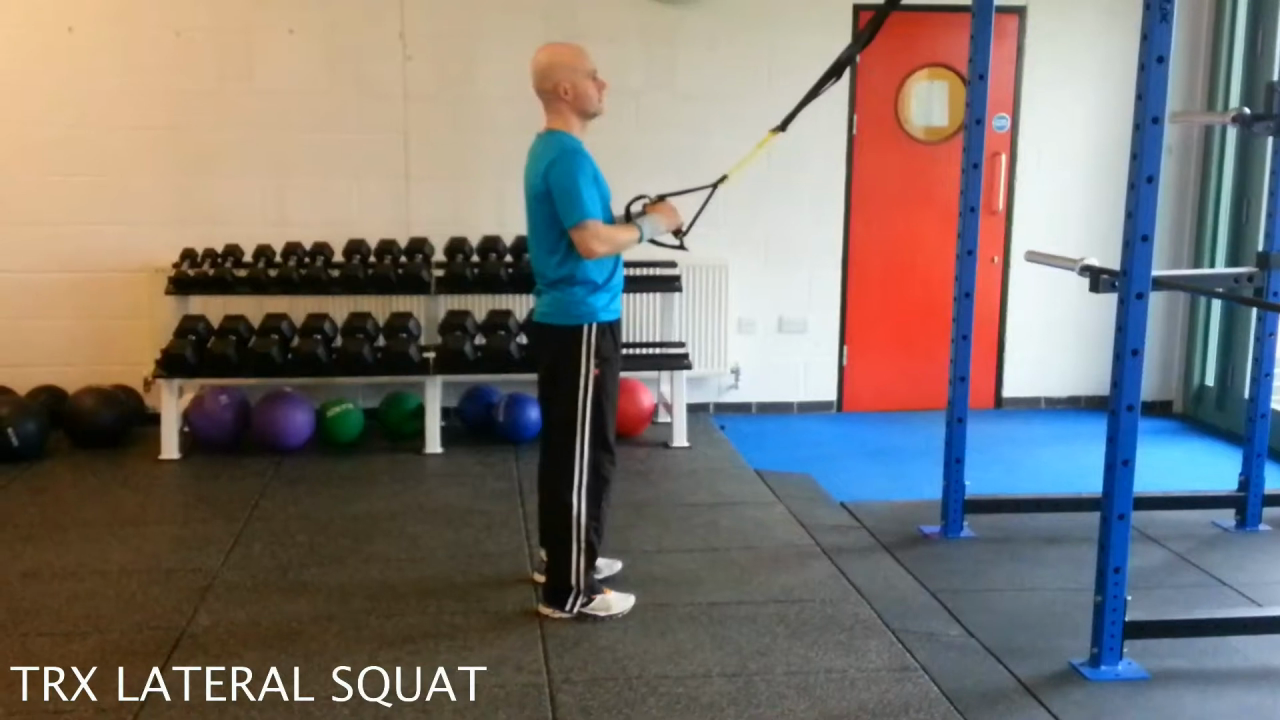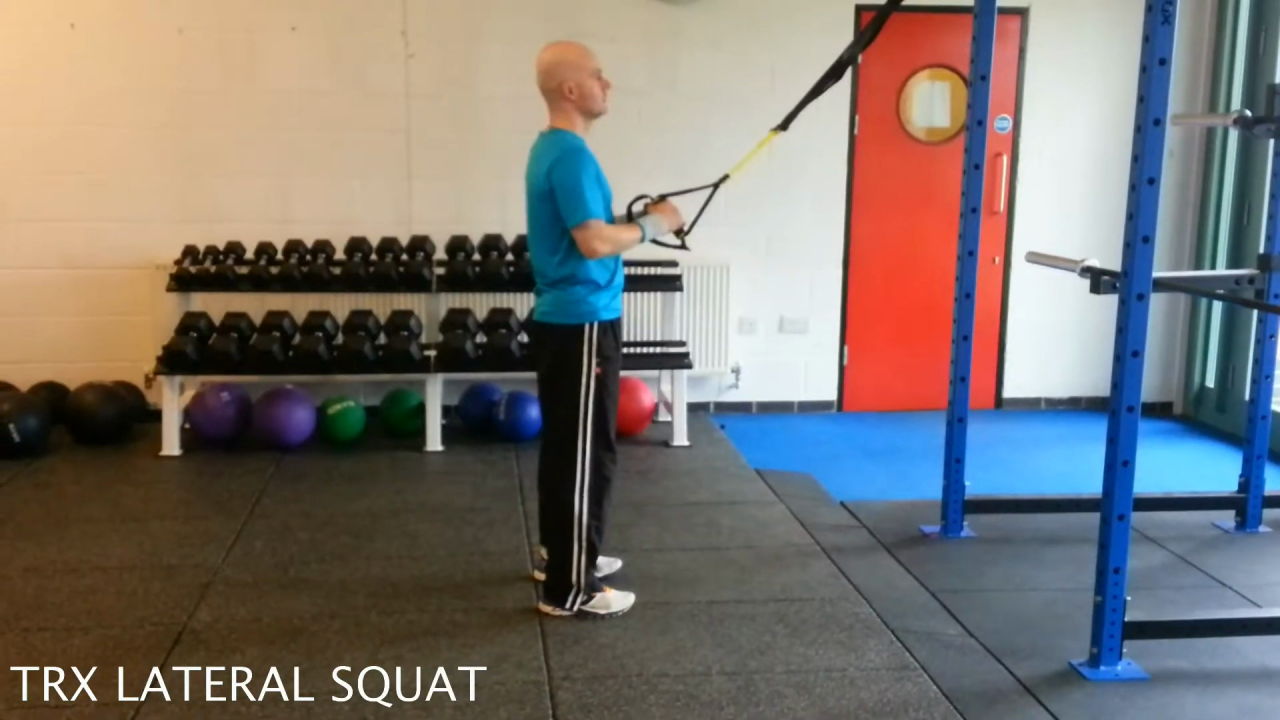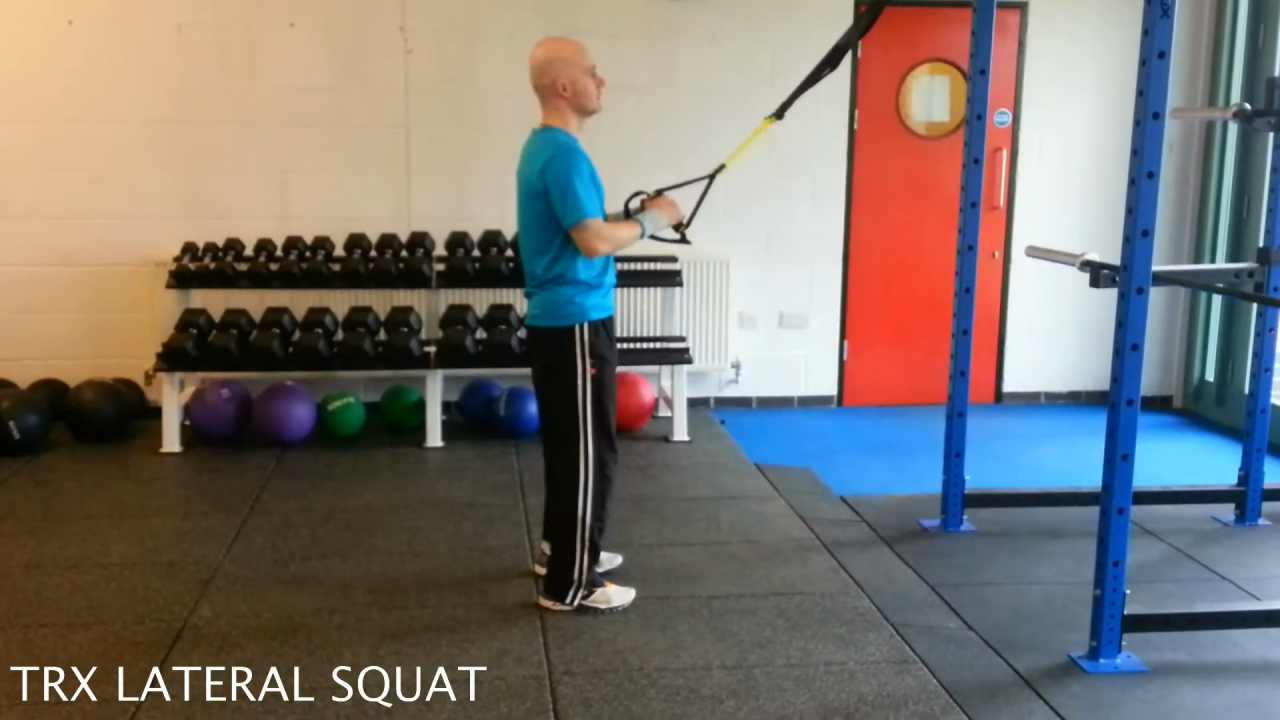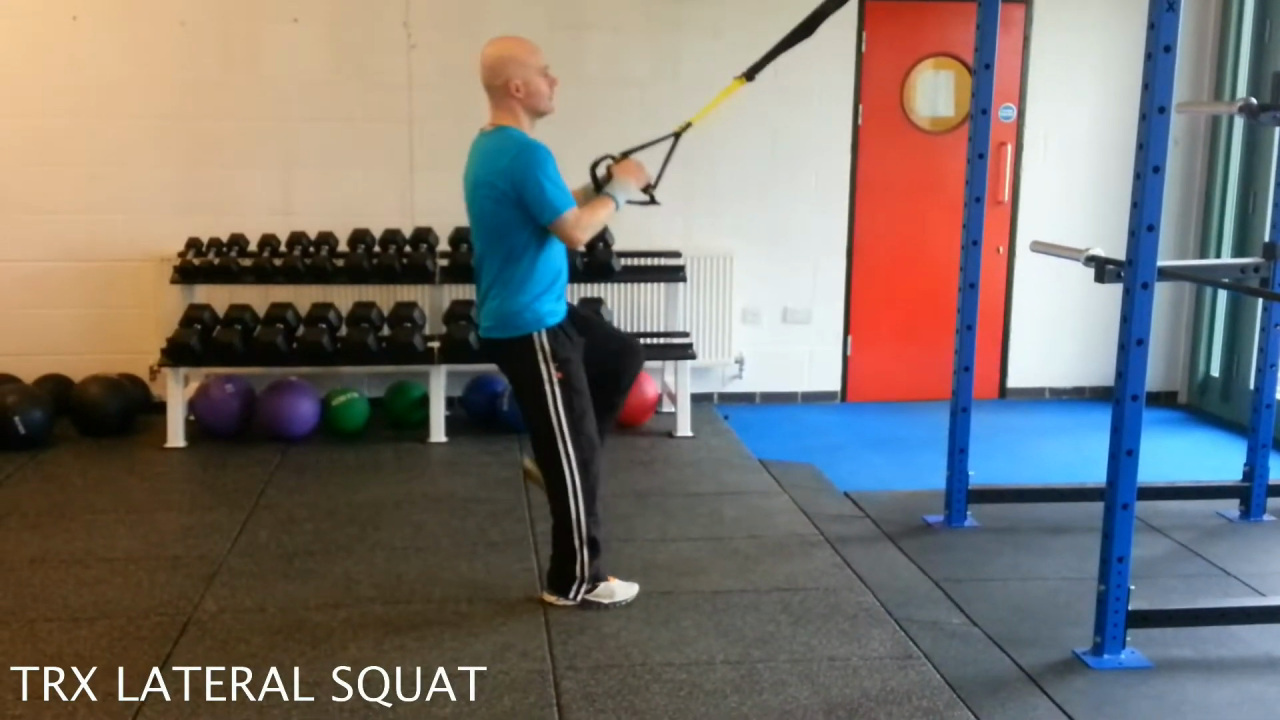
dt=0.7s
person 1, frame 1
left shoulder: (552, 150)
right shoulder: (567, 156)
right elbow: (592, 242)
left wrist: (634, 220)
right wrist: (651, 225)
left hip: (567, 320)
right hip: (580, 325)
left knee: (566, 450)
right knee: (584, 456)
left ankle: (561, 558)
right ankle: (569, 589)
person 1, frame 2
left shoulder: (552, 148)
right shoulder: (570, 156)
right elbow: (594, 242)
left wrist: (633, 219)
right wrist: (651, 225)
left hip: (564, 319)
right hip: (581, 325)
left knee: (565, 447)
right knee: (587, 455)
left ankle: (560, 554)
right ankle: (569, 587)
person 1, frame 3
left shoulder: (544, 147)
right shoulder: (563, 154)
right elbow: (593, 241)
left wrist: (632, 216)
right wrist: (650, 220)
left hip: (558, 319)
right hip: (574, 324)
left knee: (569, 445)
right knee: (590, 453)
left ankle: (560, 549)
right ankle: (570, 584)
person 1, frame 4
left shoulder: (492, 146)
right shoulder: (522, 153)
right elbow: (576, 232)
left wrist: (599, 188)
right wrist: (620, 189)
left hip: (534, 311)
right hip: (528, 328)
left knee: (625, 357)
right knee: (577, 453)
left ankle: (551, 453)
right ankle: (574, 582)
